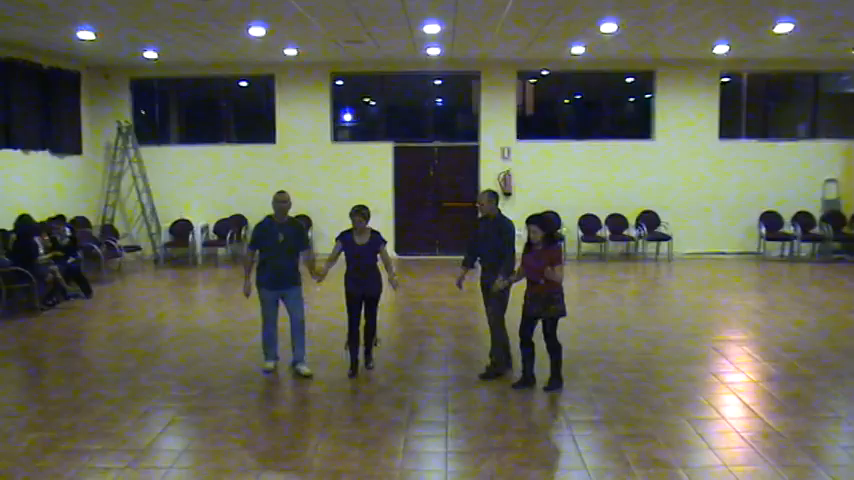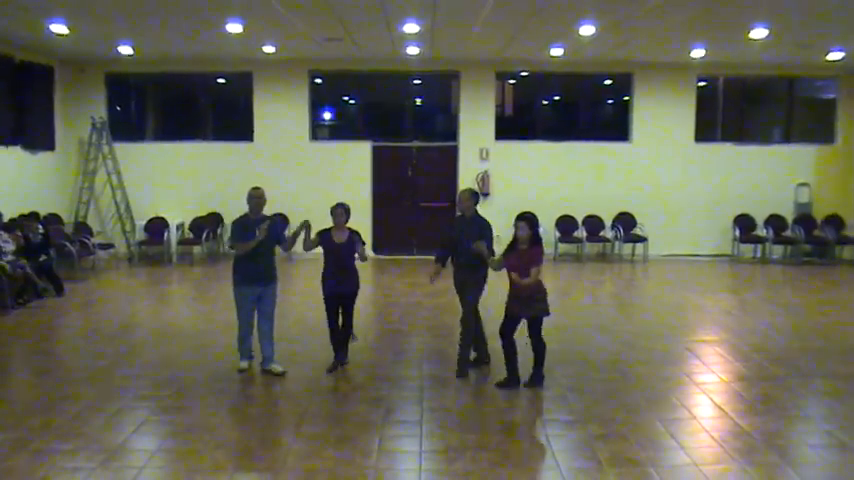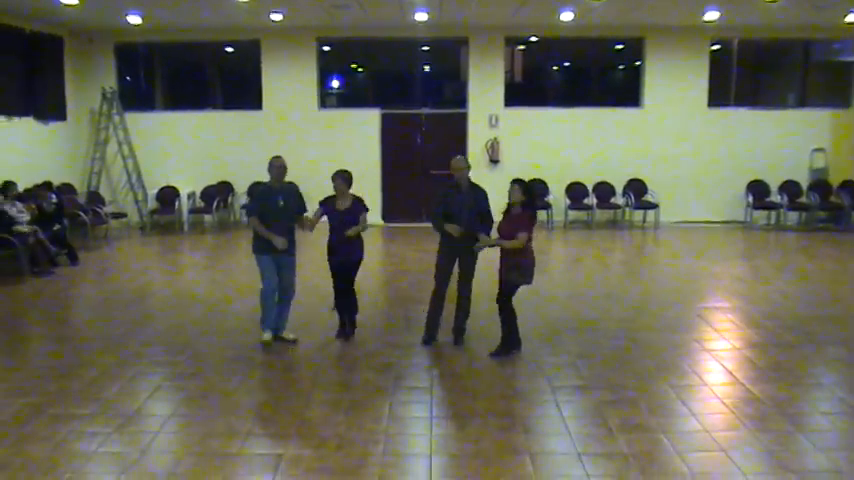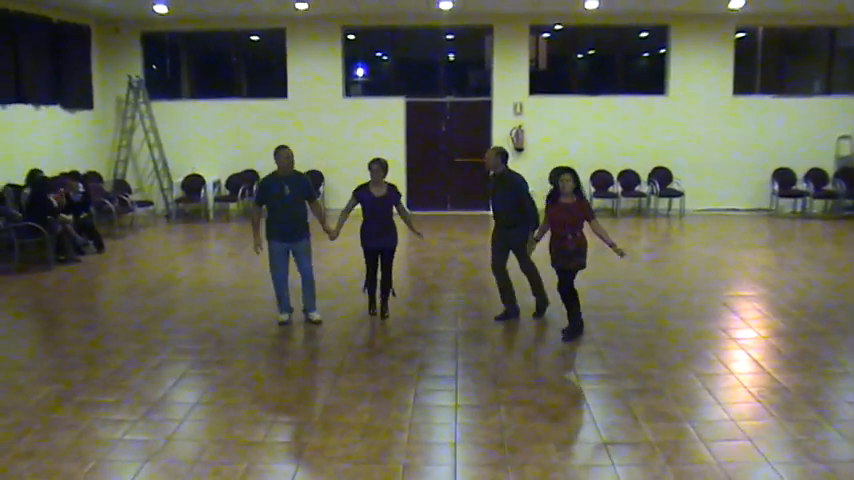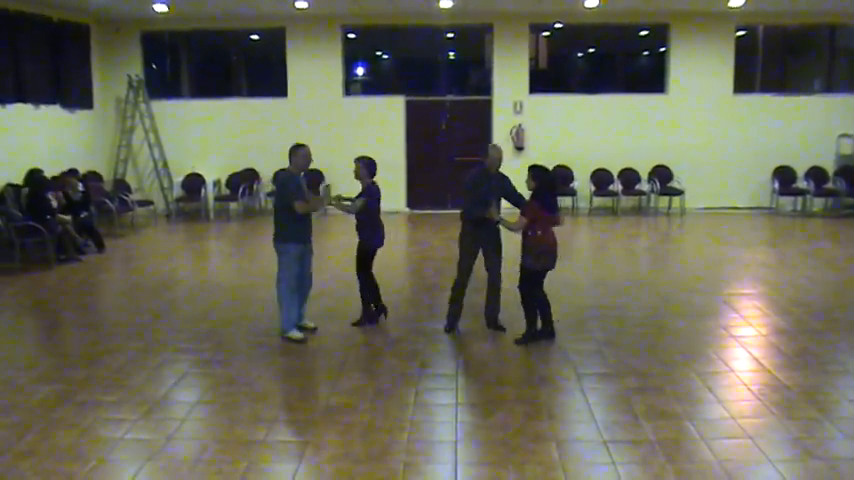
dt=1s
person 1, frame 1
left shoulder: (297, 227)
right shoulder: (262, 227)
left elbow: (307, 253)
right elbow: (251, 254)
left wrist: (313, 270)
right wrist: (247, 280)
left hip: (292, 283)
right hip: (267, 283)
left knee: (298, 321)
right knee: (269, 323)
left ankle: (299, 362)
right ankle: (270, 358)
person 1, frame 2
left shoulder: (272, 223)
right shoulder: (239, 224)
left elbow: (285, 245)
right elbow: (239, 250)
left wrist: (297, 232)
right wrist: (259, 237)
left hip: (268, 280)
right hip: (245, 281)
left knee: (267, 321)
right knee: (245, 321)
left ankle: (268, 362)
right ankle: (245, 358)
person 1, frame 3
left shoulder: (293, 191)
right shoulder: (260, 193)
left elbow: (300, 218)
right elbow: (253, 222)
left wrist: (307, 223)
right wrist: (273, 237)
left hip: (287, 250)
right hip: (266, 250)
left knee: (287, 290)
right knee: (269, 288)
left ankle: (280, 329)
right ankle: (267, 328)
person 1, frame 4
left shoulder: (301, 179)
right shoulder: (267, 183)
left elbow: (314, 204)
right elbow: (257, 210)
left wrist: (324, 225)
right wrist: (256, 237)
left hip: (301, 235)
right hip: (277, 238)
left knee: (307, 273)
right knee: (279, 276)
left ankle: (311, 310)
right ankle: (285, 311)
person 1, frame 5
left shoulder: (298, 179)
right shoulder: (287, 180)
left elbow: (309, 202)
right elbow: (300, 208)
left wrist: (324, 199)
right wrist: (322, 204)
left hip: (302, 239)
right hip: (288, 241)
left knee: (305, 281)
right knee: (288, 283)
left ankle: (298, 318)
right ankle: (288, 328)
person 2, frame 1
left shoulder: (505, 225)
right shoulder: (482, 223)
left elbow: (508, 255)
right elbow: (473, 249)
left wrist: (501, 278)
right wrist: (463, 272)
left hip: (501, 277)
right hip: (486, 274)
left knee: (495, 317)
right knee: (492, 317)
left ankle: (499, 365)
right ankle: (503, 360)
person 2, frame 2
left shoulder: (483, 225)
right shoulder: (457, 223)
left elbow: (489, 253)
right elbow: (447, 246)
left wrist: (483, 251)
right wrist: (438, 265)
left hip: (476, 276)
right hip: (459, 274)
left knee: (467, 317)
right knee: (471, 315)
left ankle: (463, 363)
right ankle: (482, 355)
person 2, frame 3
left shoulder: (479, 193)
right shoulder: (447, 191)
left elbow: (487, 219)
right elbow: (437, 217)
left wrist: (484, 235)
right wrist: (446, 226)
left hip: (469, 246)
right hip: (448, 244)
left knee: (465, 288)
right knee: (440, 286)
left ankle: (459, 330)
right ankle: (431, 329)
person 2, frame 4
left shoulder: (516, 180)
right shoulder: (494, 179)
left elbow: (530, 208)
left wrist: (532, 234)
left hip: (517, 231)
right hip: (499, 230)
left knee: (526, 267)
right knee: (497, 268)
left ankle: (541, 302)
right ankle: (511, 308)
person 2, frame 5
left shoulder: (503, 180)
right shoulder: (474, 178)
left elbow: (516, 199)
right elbow: (470, 207)
right wrist: (485, 214)
left hip: (492, 230)
right hip: (471, 229)
left knee: (495, 274)
right knee: (463, 274)
left ankle: (492, 318)
right ankle: (452, 319)
person 3, frame 1
left shoulder: (554, 250)
right shoulder: (529, 248)
left elbow: (559, 276)
right elbow: (521, 271)
left wrist: (552, 276)
right wrist: (506, 281)
left hip: (551, 298)
right hip: (532, 297)
left knee: (550, 338)
right knee: (524, 335)
left ankle: (556, 378)
right ankle: (527, 377)
person 3, frame 2
left shoulder: (535, 250)
right shoulder: (512, 247)
left elbow: (534, 278)
right elbow: (497, 265)
left wrist: (522, 281)
right wrist: (485, 253)
left hip: (534, 298)
right hip: (515, 297)
left knee: (534, 336)
right knee: (506, 333)
left ankle: (537, 375)
right ankle: (512, 376)
person 3, frame 3
left shoulder: (527, 215)
right shoulder: (508, 214)
left elbow: (520, 243)
right elbow: (502, 238)
left wrist: (496, 243)
right wrist: (485, 243)
left hip: (521, 264)
right hip: (507, 262)
left knee: (503, 300)
right knee: (503, 301)
left ankle: (510, 342)
right ankle: (512, 341)
person 3, frame 4
left shoulder: (582, 204)
right shoulder: (552, 201)
left elbow: (596, 227)
right elbow: (547, 223)
left wrist: (613, 245)
right wrist: (536, 239)
left hip: (575, 250)
right hip: (557, 249)
left knee: (564, 287)
right knee: (566, 287)
left ankle: (576, 324)
right ankle: (575, 322)
person 3, frame 5
left shoulder: (535, 202)
right shoulder: (548, 199)
left elbow: (518, 227)
right elbow: (558, 221)
left wrist: (498, 217)
left hip: (537, 250)
right hip: (545, 247)
left knee: (526, 287)
right knee: (536, 288)
left ankle: (532, 331)
right ankle: (547, 328)
person 4, frame 1
left shoulder: (376, 237)
right shoulder: (345, 236)
left elbow: (386, 259)
right elbow: (333, 257)
left wrist: (391, 276)
right wrist: (323, 272)
left hip: (373, 284)
right hip: (353, 284)
left knee: (371, 321)
right knee: (353, 323)
left ankle: (368, 355)
right ankle: (353, 363)
person 4, frame 2
left shoulder: (354, 235)
right shoulder: (324, 234)
left elbow: (363, 258)
right elbow: (307, 248)
left wrist: (360, 251)
right wrist: (307, 232)
left hip: (349, 281)
right hip: (330, 281)
left knee: (347, 319)
right knee: (332, 320)
left ankle: (344, 352)
right ankle: (337, 357)
person 4, frame 3
left shoulder: (357, 202)
right shoulder: (327, 202)
left elbow: (364, 223)
right elbow: (315, 218)
left wrist: (356, 228)
right wrist: (311, 224)
left hip: (354, 249)
right hip: (335, 249)
left knee: (348, 286)
right knee: (338, 288)
left ankle: (351, 324)
right ankle: (342, 324)
person 4, frame 4
left shoulder: (392, 190)
right shoulder: (361, 190)
left elbow: (402, 211)
right elbow: (347, 210)
left wrist: (413, 229)
right wrist: (337, 229)
left hip: (388, 236)
right hip: (369, 236)
left knee: (386, 271)
right knee: (371, 270)
left ankle: (384, 304)
right ankle: (372, 302)
person 4, frame 5
left shoulder: (370, 189)
right shoulder: (367, 187)
left elbow: (353, 208)
left wrist: (332, 202)
right wrist: (344, 199)
left hip: (371, 236)
right hip: (368, 235)
left knee: (363, 273)
right knee: (365, 272)
left ankle: (367, 314)
right ankle: (379, 307)
